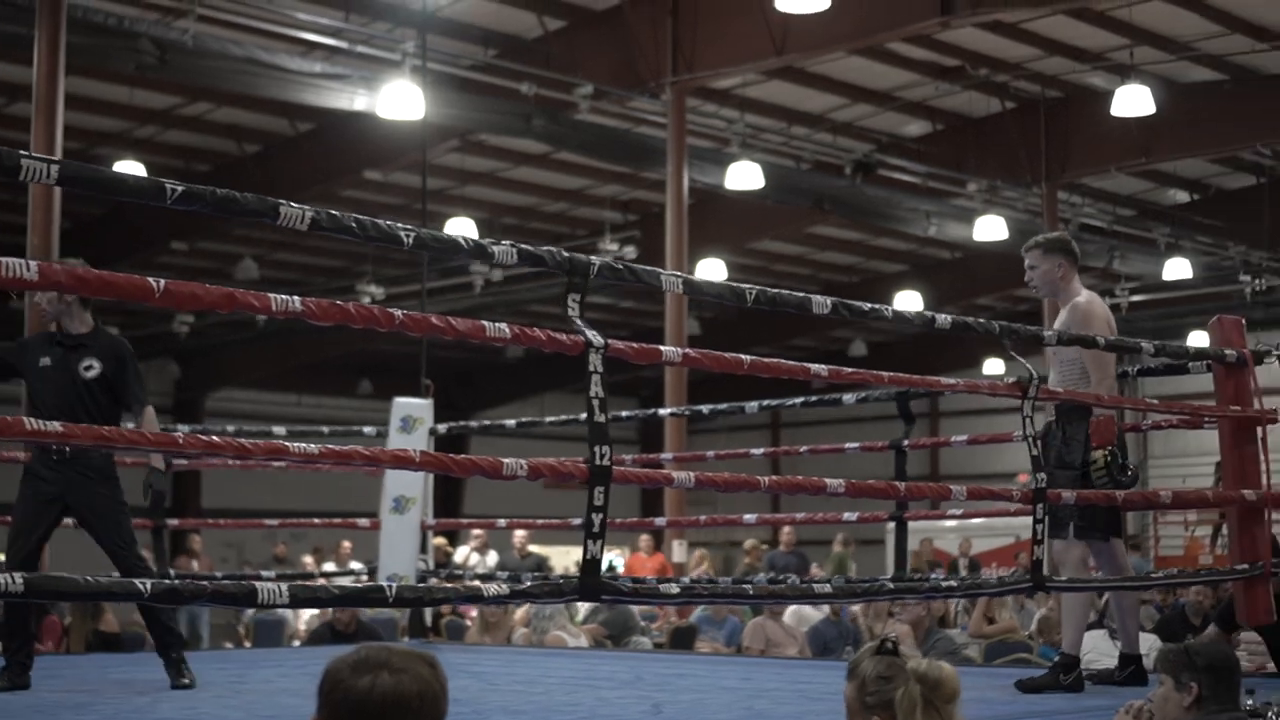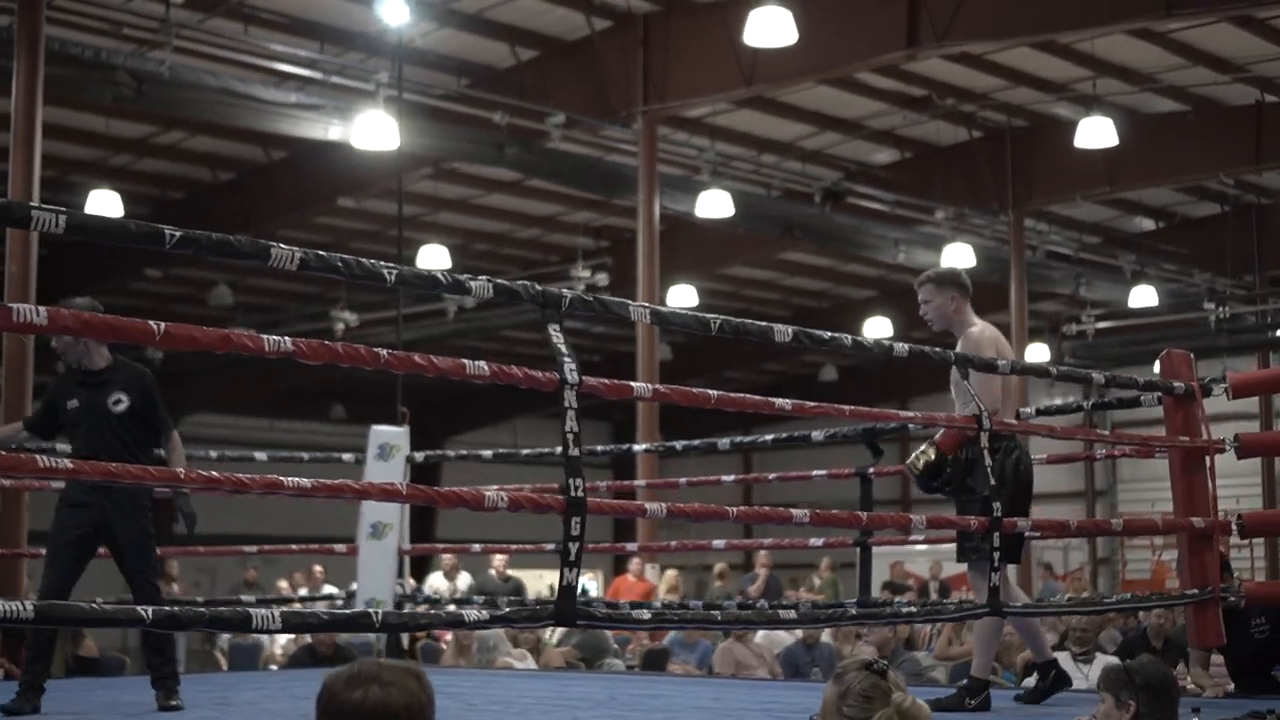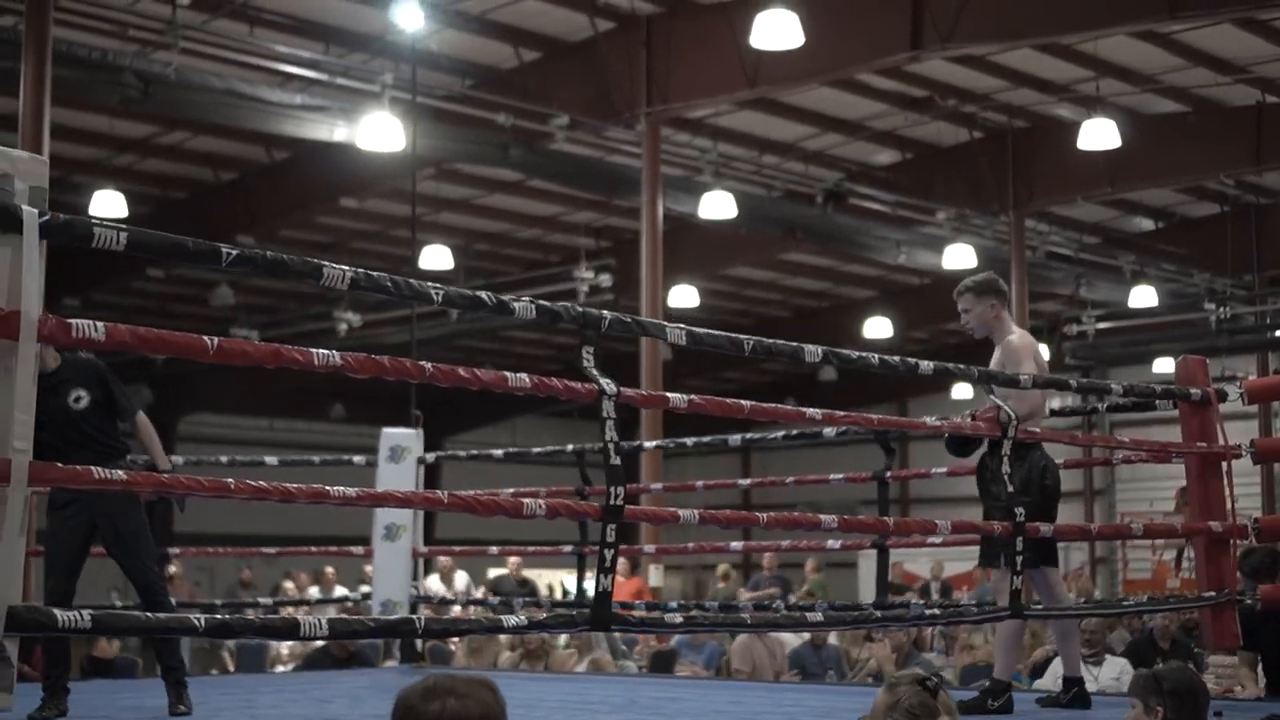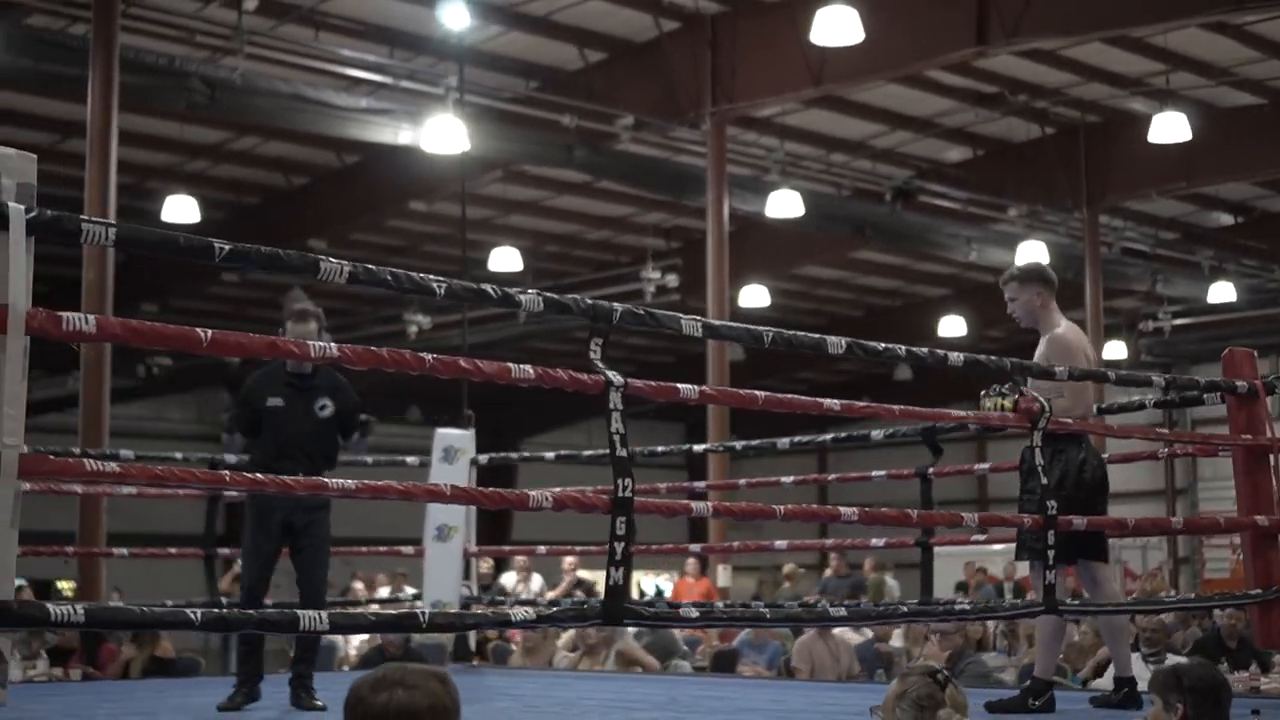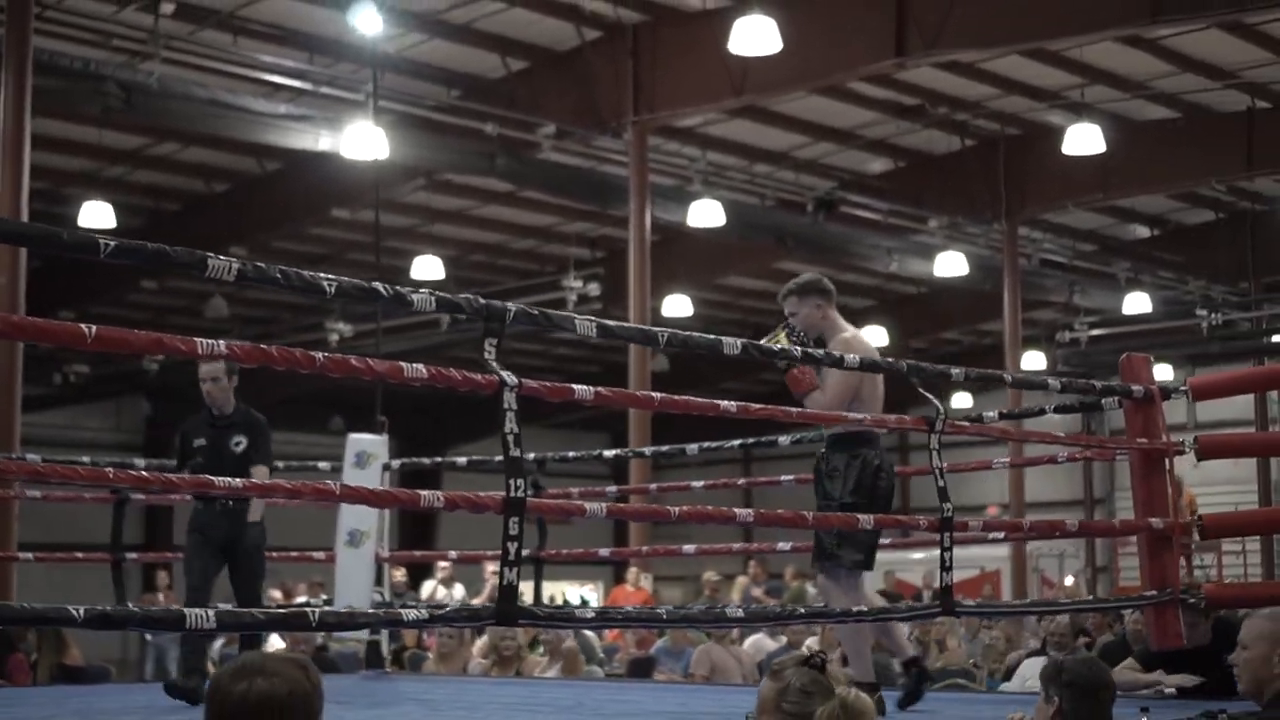
dt=1s
person 1, frame 1
left shoulder: (1085, 308)
right shoulder: (1070, 314)
left elbow: (1103, 383)
left wrist: (1102, 446)
right wrist: (1054, 439)
left hip: (1086, 438)
right hip: (1075, 437)
left knee: (1067, 548)
right knee: (1108, 552)
left ankle: (1068, 665)
right ankle: (1131, 661)
person 1, frame 2
left shoulder: (977, 337)
right shoulder: (975, 340)
left elbow: (985, 406)
left wrist: (939, 449)
right wrist: (952, 455)
left hip: (994, 462)
right hip: (993, 463)
left knee: (985, 576)
right knee: (993, 577)
left ankle: (977, 688)
right ankle: (1049, 668)
person 1, frame 3
left shoulder: (1014, 345)
right shoulder: (1012, 348)
left elbow: (1028, 406)
left wrist: (979, 420)
right wrist: (984, 421)
left hip: (1017, 469)
right hip: (1021, 469)
left knee: (1006, 579)
right knee: (1044, 577)
left ankle: (999, 691)
right ankle: (1074, 684)
person 1, frame 4
left shoulder: (1060, 339)
right shoulder: (1061, 340)
left elbow: (1078, 406)
left wrist: (1019, 408)
right wrist: (1017, 402)
left hip: (1059, 460)
right hip: (1074, 460)
left knee: (1046, 574)
right knee: (1095, 574)
left ankle: (1040, 689)
right ankle: (1125, 684)
person 1, frame 5
left shoulder: (846, 343)
right shoulder: (846, 345)
left elbow: (829, 411)
right elbow: (834, 407)
left wrist: (794, 366)
right wrist: (801, 363)
left hip: (853, 466)
right hip: (855, 467)
left knee: (835, 583)
right knee: (845, 582)
left ankle: (866, 691)
right ankle: (910, 664)
person 2, frame 1
left shoulder: (112, 348)
right shoulder: (36, 348)
left elbow: (143, 410)
left wrist: (156, 465)
left hip: (93, 468)
right hip: (44, 468)
left knee: (131, 564)
left ankle: (175, 660)
person 2, frame 2
left shoulder: (136, 378)
right shoulder: (63, 389)
left elbow: (169, 437)
left wrist: (182, 492)
left hip: (128, 499)
right hip: (79, 499)
left knee: (148, 595)
right knee: (50, 596)
left ankle: (167, 686)
person 2, frame 3
left shoulder: (90, 370)
left elbow: (136, 419)
left wrist: (165, 469)
left hip: (114, 490)
right hip: (65, 499)
left knee: (152, 586)
right knee: (56, 598)
left ankle: (177, 684)
person 2, frame 4
left shoulder: (337, 387)
right shoulder: (260, 384)
left elbow: (349, 441)
right elbow: (240, 438)
left wrist: (361, 431)
right wrist: (235, 440)
left hip: (312, 498)
right hip: (266, 495)
left knee: (313, 593)
right knee: (252, 588)
left ankle: (302, 683)
right ankle: (247, 682)
person 2, frame 5
left shoulder: (255, 424)
right shoulder: (192, 428)
left elbow: (261, 476)
left wrist: (253, 525)
right wrist: (191, 473)
left hip: (243, 521)
right hip: (206, 519)
left knee: (250, 603)
right knee: (197, 596)
right ankle: (192, 680)
